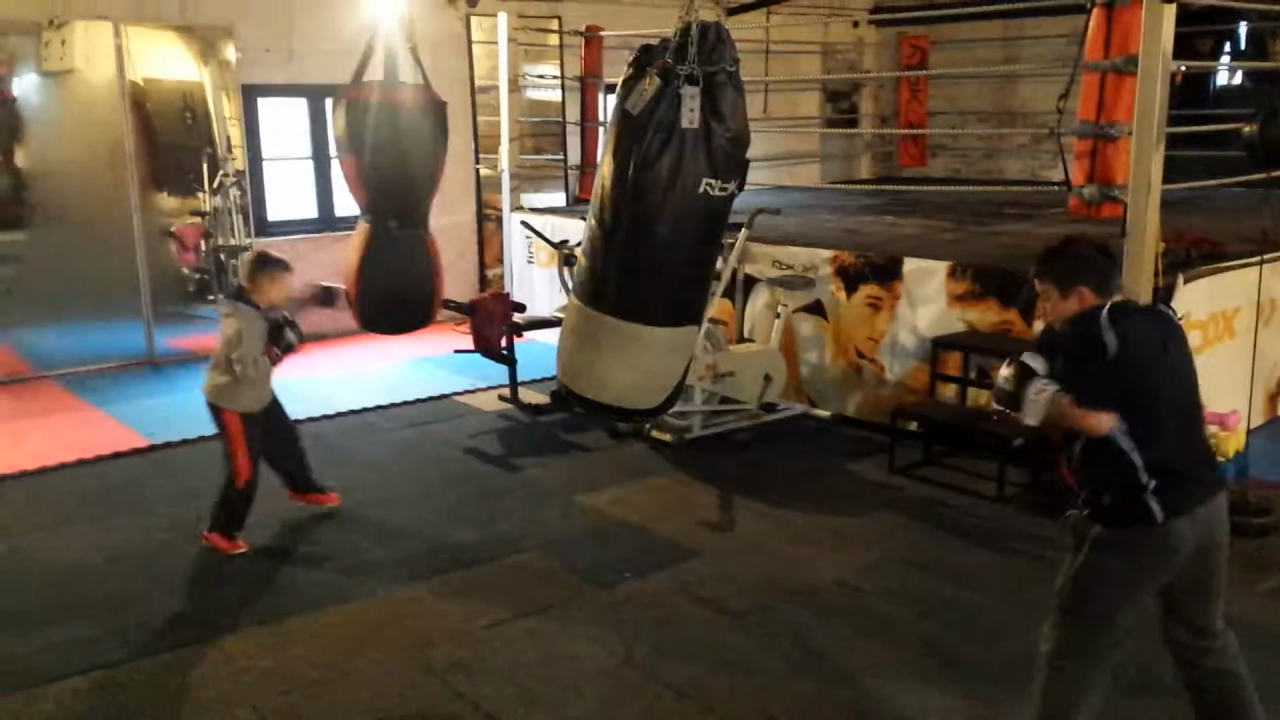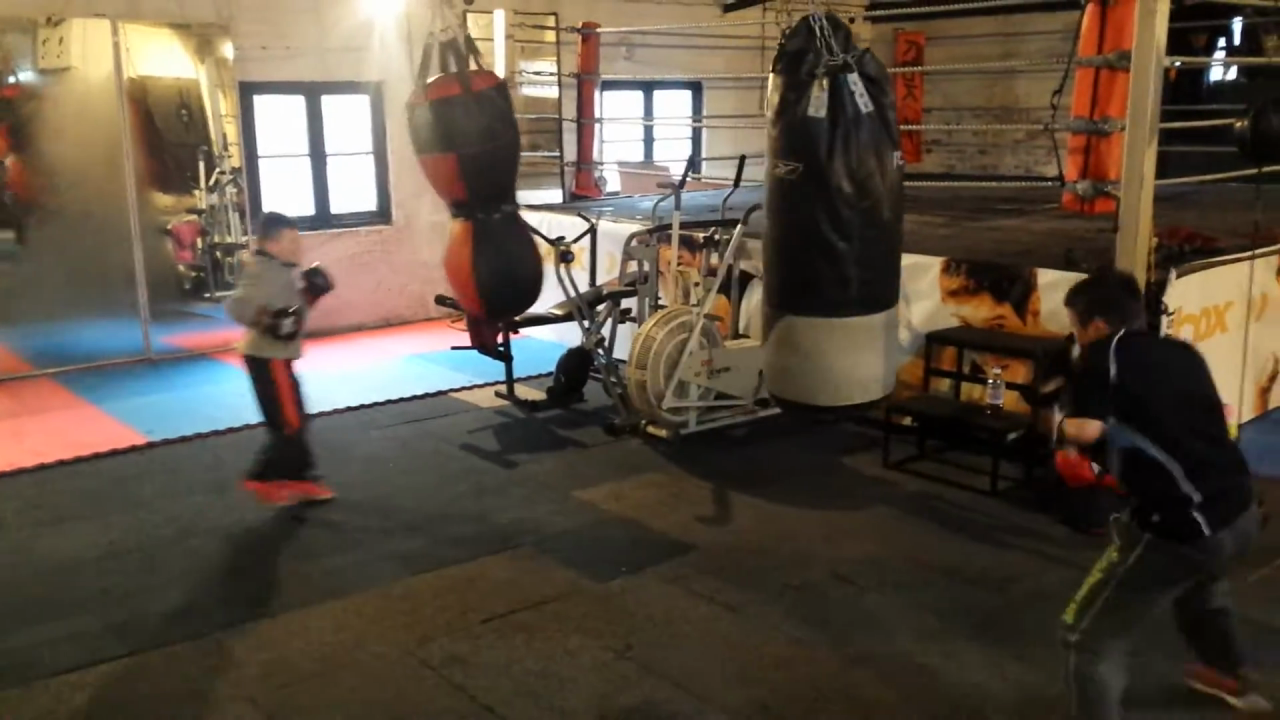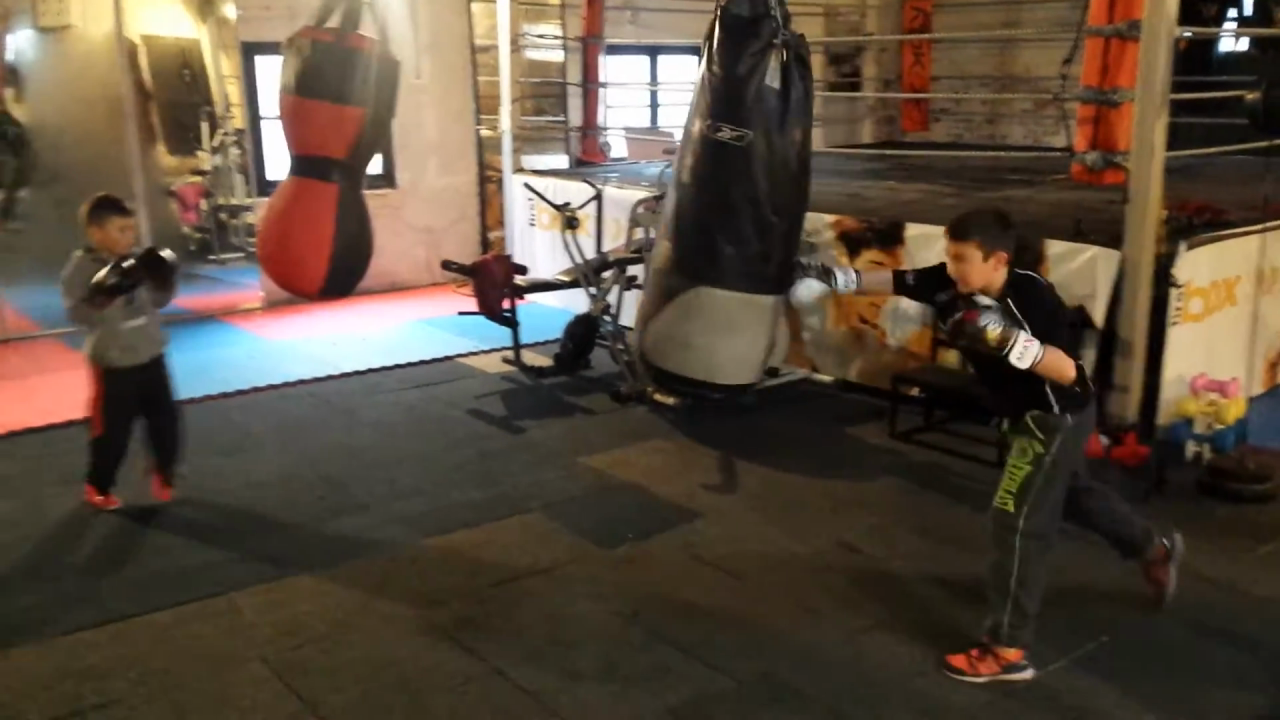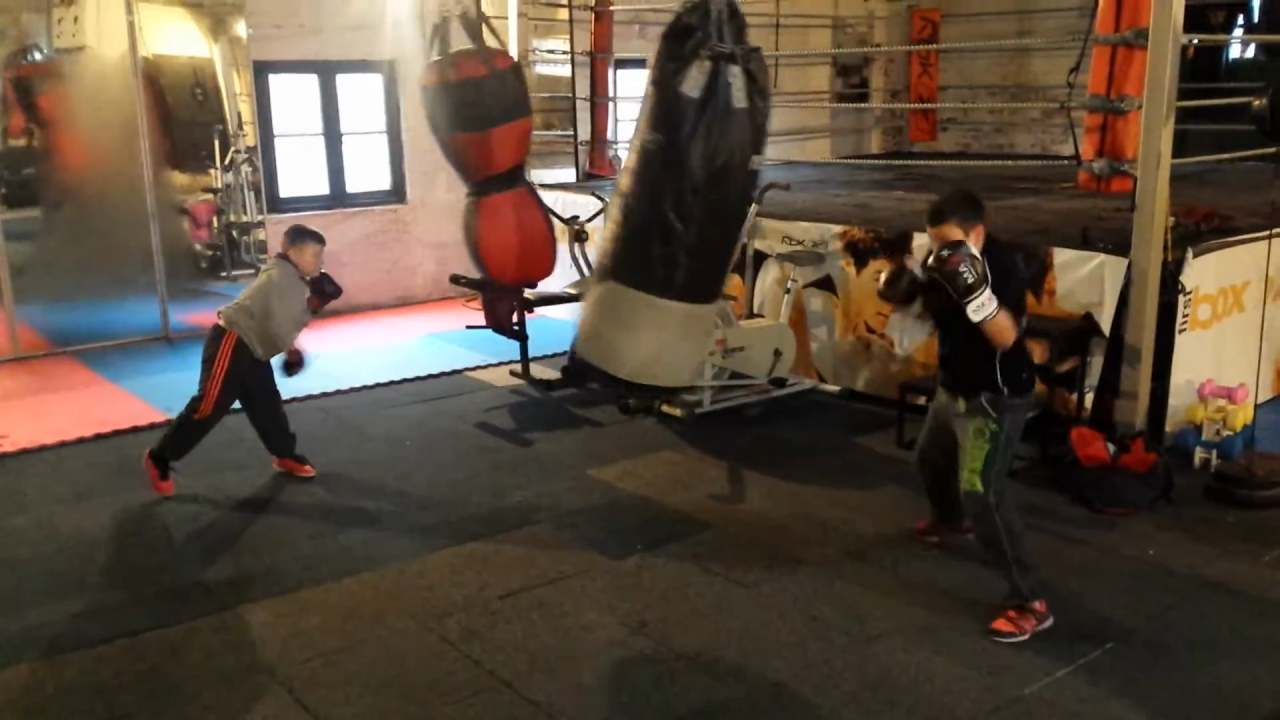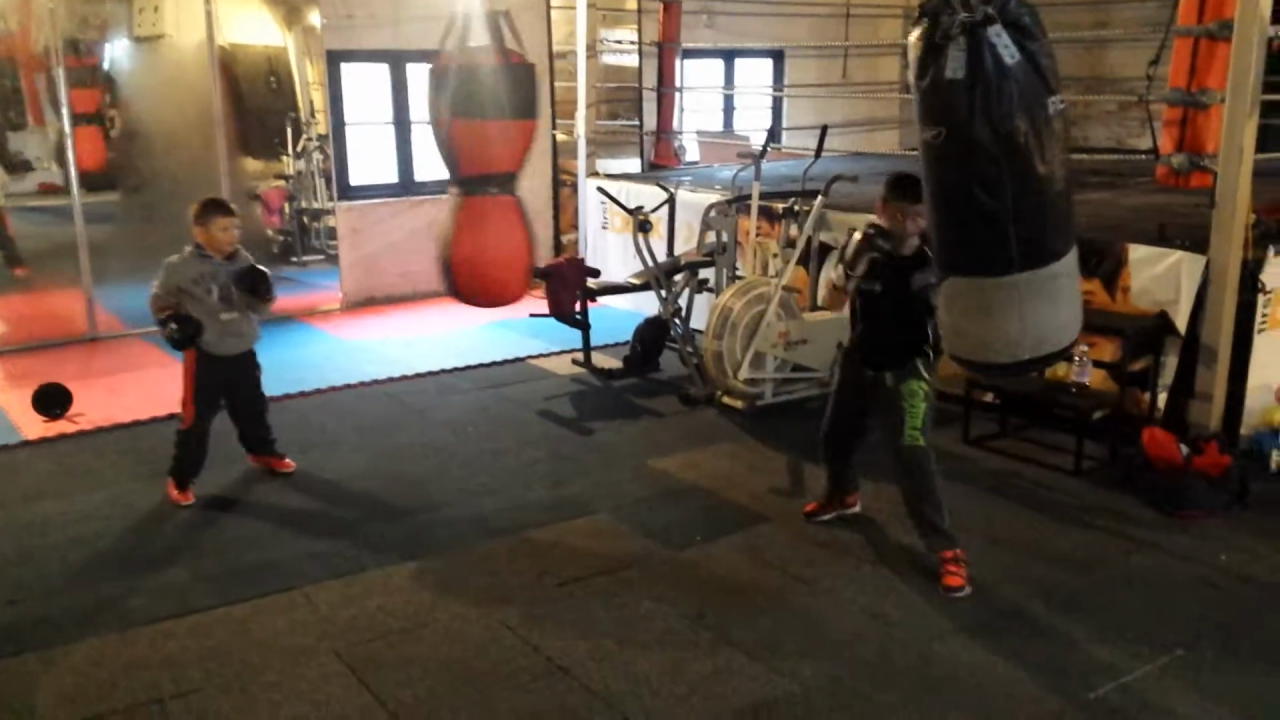
dt=1s
person 1, frame 1
left shoulder: (1087, 331)
right shoulder: (1160, 323)
left elbow: (1096, 418)
left wrist: (1043, 399)
left hip: (1135, 524)
right hip: (1205, 509)
left knee: (1074, 656)
right knee: (1203, 641)
person 1, frame 2
left shoulder: (1099, 360)
right shoulder: (1178, 351)
left elbow: (1084, 429)
left wrist: (1064, 421)
left hip: (1173, 526)
right hip: (1236, 514)
left knee: (1091, 638)
right knee: (1195, 585)
right ankle: (1229, 674)
person 1, frame 3
left shoulder: (1035, 294)
right shoulder: (950, 282)
left elbow: (1066, 372)
right elbow: (894, 280)
left wrist: (1006, 338)
right wrist: (832, 277)
left hip: (1057, 418)
right hip: (1025, 415)
left knee: (1014, 519)
right knee: (1073, 490)
left ankle: (1009, 650)
right ankle: (1154, 547)
person 1, frame 4
left shoulder: (1006, 267)
right shoulder: (945, 267)
left elbow: (1007, 335)
left wrist: (975, 288)
left hip: (997, 398)
right hip: (954, 388)
left knee: (979, 494)
right knee: (931, 461)
left ankle: (1030, 600)
right ankle: (951, 521)
person 1, frame 5
left shoulder: (933, 254)
right shoulder: (865, 243)
right wrist: (858, 263)
left hip: (911, 364)
right hip: (861, 357)
left knee: (913, 451)
right knee: (838, 433)
left ankle: (947, 551)
right ankle: (843, 495)
person 2, frame 1
left shoulder: (260, 311)
right shoulder: (244, 324)
right elbow: (246, 370)
right wrist: (271, 353)
left hip: (258, 397)
right hip: (232, 404)
left knee: (286, 443)
right knee: (243, 472)
left ankle: (305, 489)
right ankle: (220, 531)
person 2, frame 2
left shoulder: (282, 272)
right shoulder: (263, 273)
left elbow: (291, 306)
right elbow: (236, 307)
left wrist: (310, 293)
right wrist: (266, 319)
left hip: (277, 357)
right hip: (268, 359)
left knee: (293, 420)
right knee: (289, 422)
left ankle: (299, 478)
right ankle: (265, 479)
person 2, frame 3
left shoulder: (135, 258)
right shoulder: (79, 270)
left elbow: (159, 301)
right elbow: (78, 315)
left wrist: (165, 281)
right wrist: (103, 295)
left hip: (151, 356)
right hip: (112, 364)
left knee: (165, 420)
right knee: (111, 432)
left ankle: (162, 470)
right ankle: (98, 484)
person 2, frame 4
left shoulder: (294, 280)
right shoulder: (282, 277)
left elbow: (296, 320)
right elbow: (281, 322)
left wrist: (315, 301)
right wrist: (292, 351)
left hip: (256, 352)
right hip: (232, 343)
left knee: (269, 406)
right knee: (209, 408)
left ankle: (285, 456)
right ankle: (159, 460)
person 2, frame 5
left shoulder: (243, 262)
right shoulder: (180, 267)
left elbow: (258, 307)
right elbow: (160, 299)
left wrist: (263, 295)
right wrist: (169, 320)
left hip: (242, 352)
right hip: (204, 356)
left knee: (253, 407)
right knee: (196, 419)
left ankle: (263, 451)
right ankle: (180, 479)
